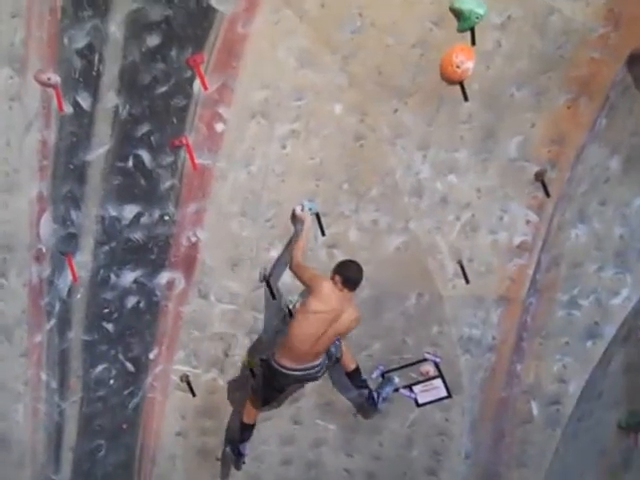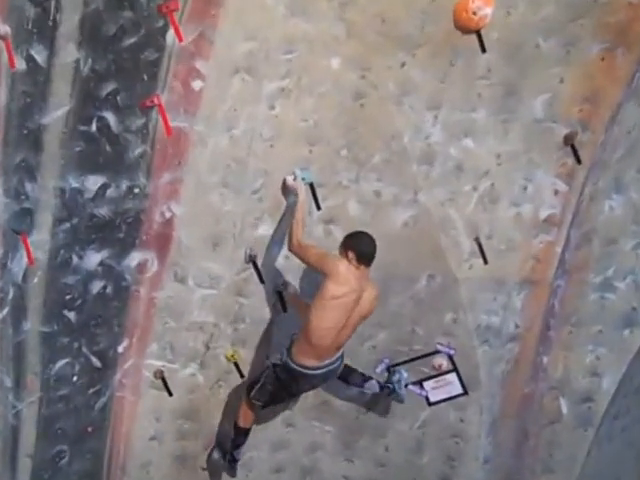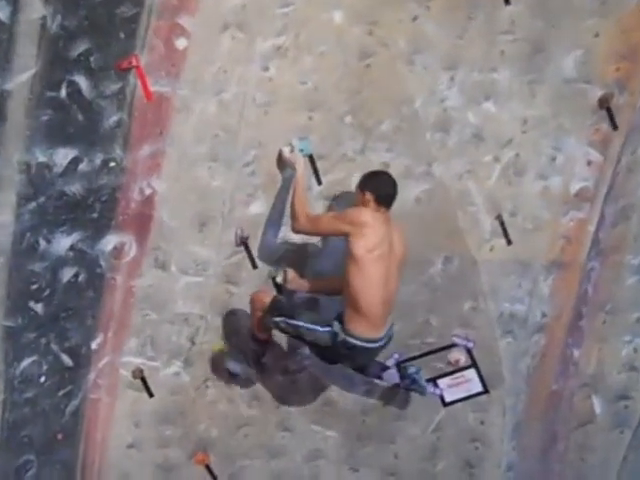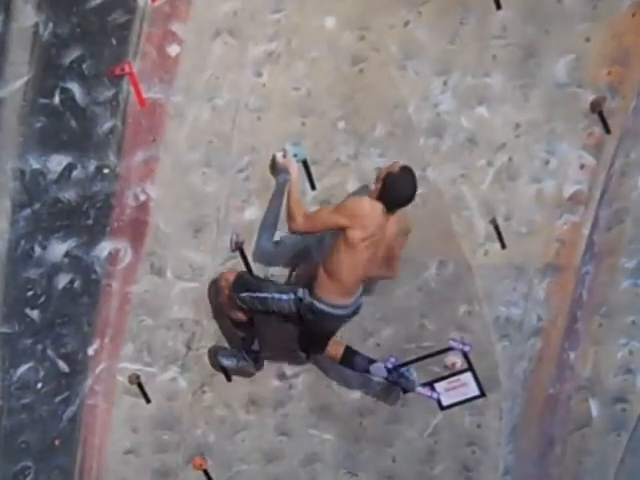
dt=0.5s
person 1, frame 1
left shoulder: (324, 289)
right shoulder: (354, 316)
left hip: (281, 370)
right hip: (315, 369)
left knee: (255, 401)
right ankle: (367, 393)
person 1, frame 2
left shoulder: (341, 270)
right shoulder: (372, 295)
left elbow: (296, 244)
left wrist: (299, 196)
right wrist: (298, 302)
left hip: (299, 370)
right hip: (331, 366)
left knee: (251, 400)
left ankle: (232, 456)
person 1, frame 3
left shoulder: (361, 219)
right shoulder: (397, 236)
left elbow: (302, 222)
right wrist: (304, 284)
left hip: (353, 344)
right hip: (380, 341)
left knee: (261, 300)
left ankle: (256, 360)
person 1, frame 4
left shoulder: (361, 209)
right shoulder: (401, 225)
left elbow: (298, 223)
right elbow: (390, 270)
left wrist: (292, 174)
left hip: (320, 307)
right hip: (349, 306)
left knee: (228, 282)
right knee: (315, 344)
right ankle: (389, 371)
